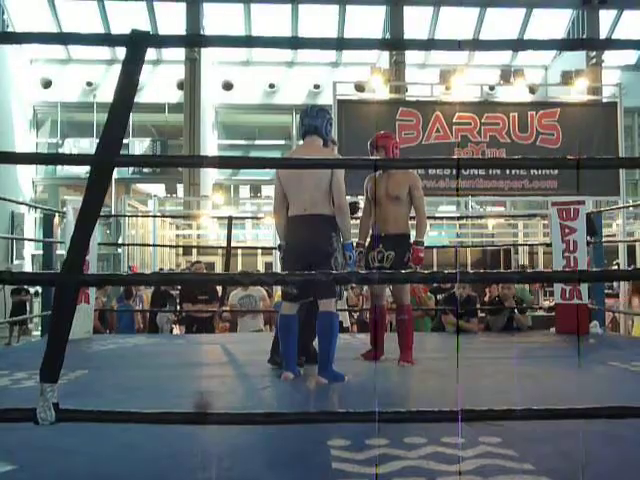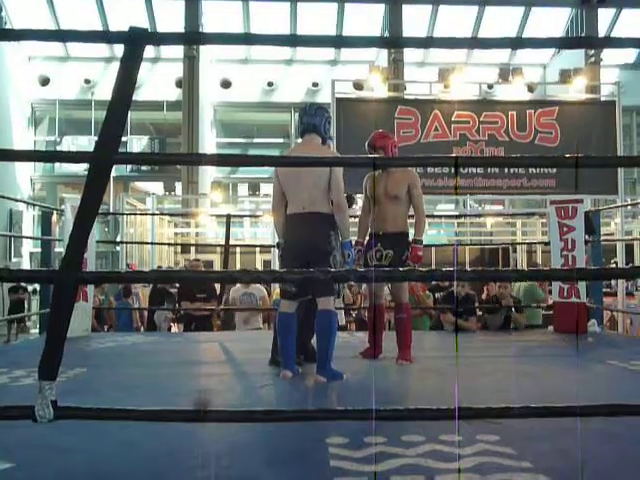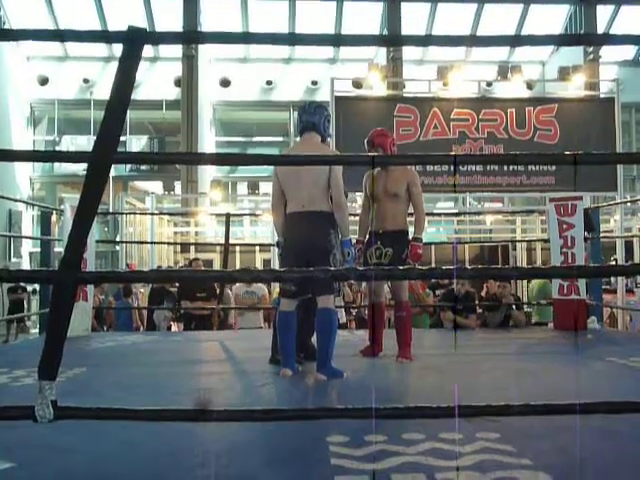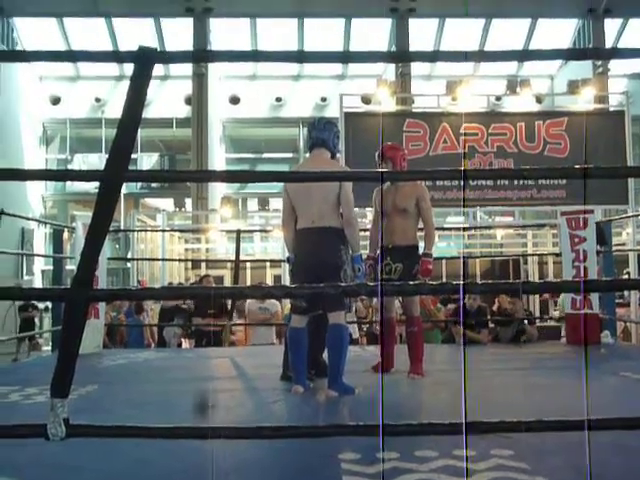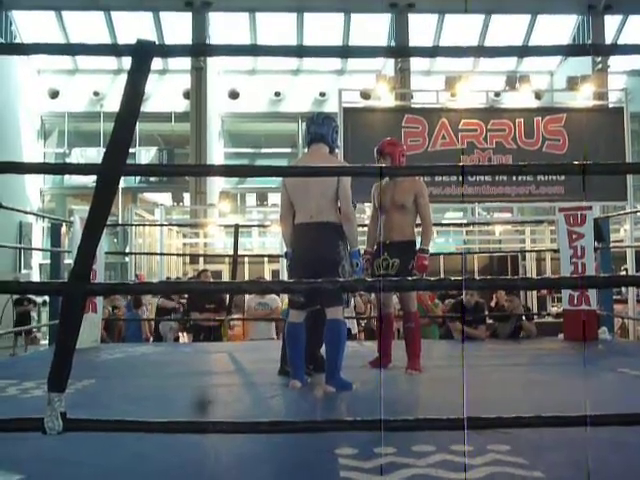
dt=0.2s
person 1, frame 1
right shoulder: (331, 157)
left elbow: (278, 210)
right elbow: (340, 205)
left wrist: (284, 241)
right wrist: (347, 241)
left hip: (294, 232)
right hip: (323, 230)
left knee: (289, 301)
right knee: (327, 301)
left ankle: (288, 366)
right ankle: (325, 369)
person 1, frame 2
right shoulder: (330, 156)
left elbow: (277, 208)
right elbow: (339, 203)
left wrist: (282, 240)
right wrist: (346, 240)
left hip: (293, 231)
right hip: (321, 229)
left knee: (288, 300)
right knee: (326, 299)
left ankle: (287, 364)
right ankle: (323, 368)
person 1, frame 3
right shoulder: (329, 155)
left elbow: (276, 207)
right elbow: (338, 202)
left wrist: (282, 239)
right wrist: (346, 238)
left hip: (292, 229)
right hip: (321, 227)
left knee: (288, 299)
right knee: (325, 298)
left ankle: (287, 363)
right ankle: (324, 366)
person 1, frame 4
right shoulder: (339, 171)
left elbow: (287, 223)
right elbow: (348, 218)
left wrist: (292, 254)
right wrist: (356, 254)
left hip: (303, 245)
right hip: (331, 243)
left knee: (299, 314)
right knee: (337, 313)
left ankle: (298, 380)
right ankle: (335, 382)
person 1, frame 5
right shoulder: (338, 165)
left elbow: (285, 217)
right elbow: (347, 213)
left wrist: (290, 249)
right wrist: (354, 249)
left hip: (301, 240)
right hip: (329, 238)
left knee: (297, 310)
right knee: (335, 309)
left ankle: (296, 374)
right ankle: (333, 378)
person 2, frame 1
left shoulder: (410, 178)
right shoulder: (370, 181)
left elbow: (421, 214)
left wrist: (418, 245)
right wrist: (360, 244)
left hip: (400, 240)
right hip: (376, 241)
left knee: (401, 296)
right knee: (376, 296)
left ankle: (406, 351)
right ankle: (376, 347)
person 2, frame 2
left shoulder: (409, 176)
right shoulder: (369, 179)
left elbow: (420, 212)
left wrist: (417, 243)
right wrist: (359, 243)
left hip: (398, 239)
right hip: (374, 239)
left knee: (400, 294)
right knee: (374, 294)
left ankle: (404, 349)
right ankle: (374, 345)
person 2, frame 3
left shoulder: (408, 174)
right shoulder: (369, 178)
left elbow: (419, 210)
left wrist: (417, 241)
right wrist: (360, 241)
left hip: (398, 237)
right hip: (374, 237)
left knee: (400, 292)
right knee: (374, 292)
left ankle: (404, 348)
right ankle: (374, 343)
person 2, frame 4
left shoulder: (417, 189)
right shoulder: (379, 193)
left elbow: (429, 226)
left wrist: (427, 256)
right wrist: (371, 256)
left hip: (408, 252)
right hip: (384, 253)
left knee: (411, 307)
right knee: (385, 308)
left ankle: (416, 363)
right ankle: (386, 359)
person 2, frame 5
left shoulder: (416, 185)
right shoulder: (377, 188)
left elbow: (426, 222)
left wrist: (423, 253)
right wrist: (368, 252)
left hip: (405, 248)
right hip: (382, 248)
left knee: (408, 303)
right knee: (383, 304)
left ankle: (414, 359)
right ankle: (383, 355)
